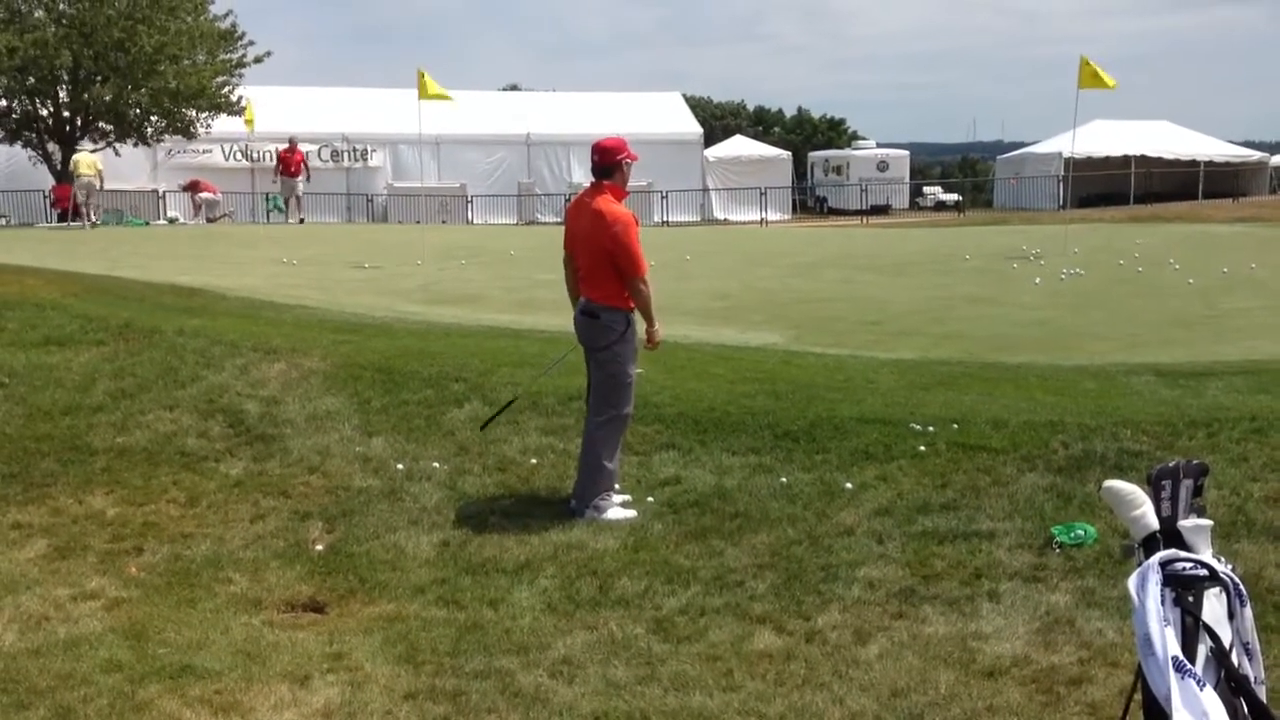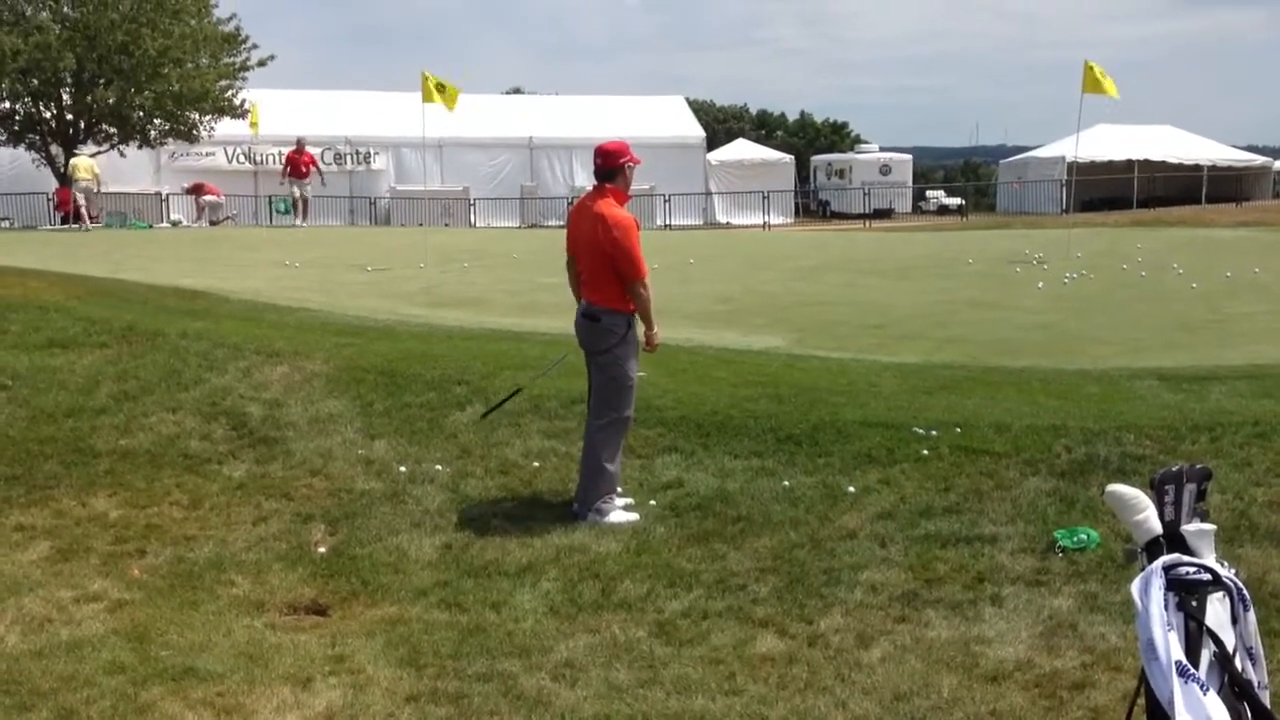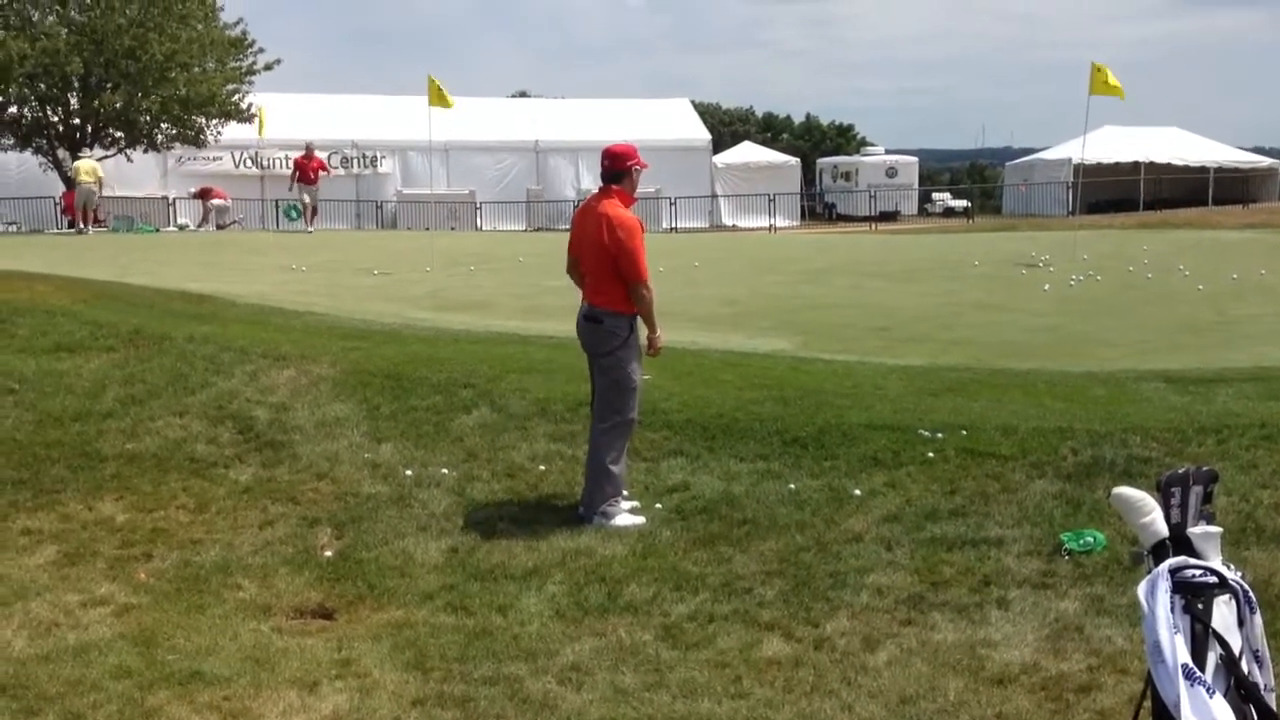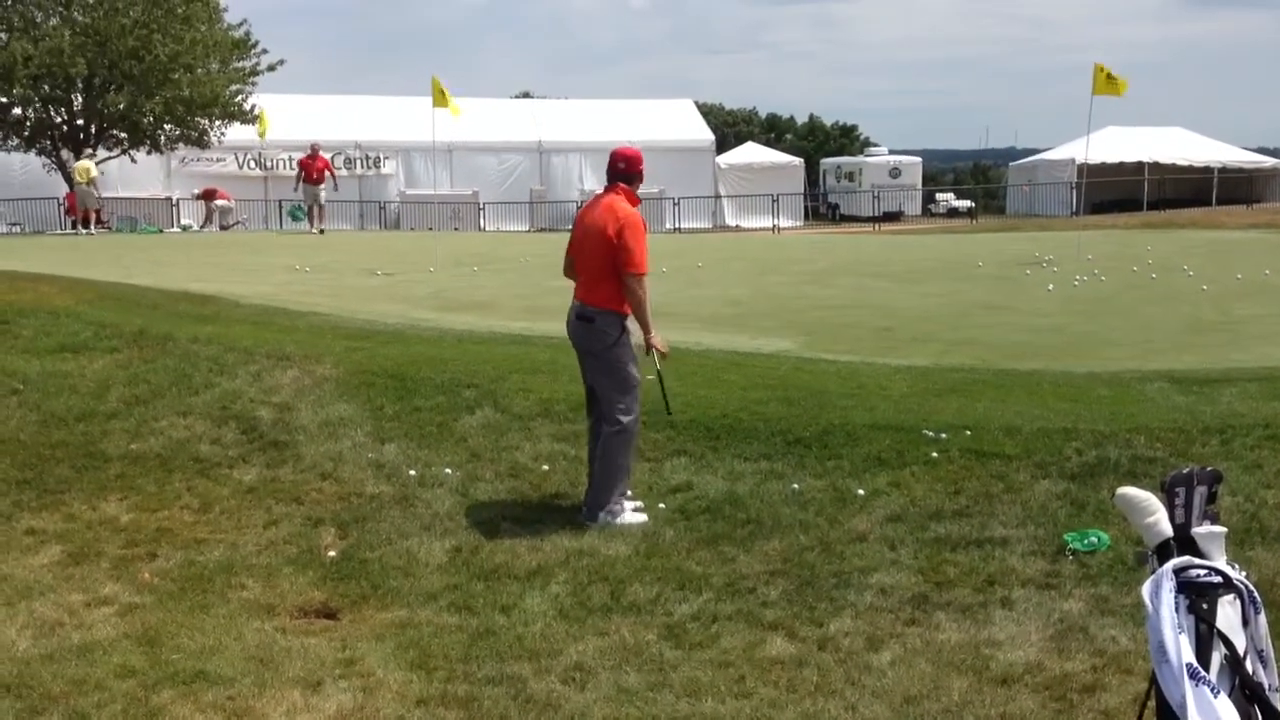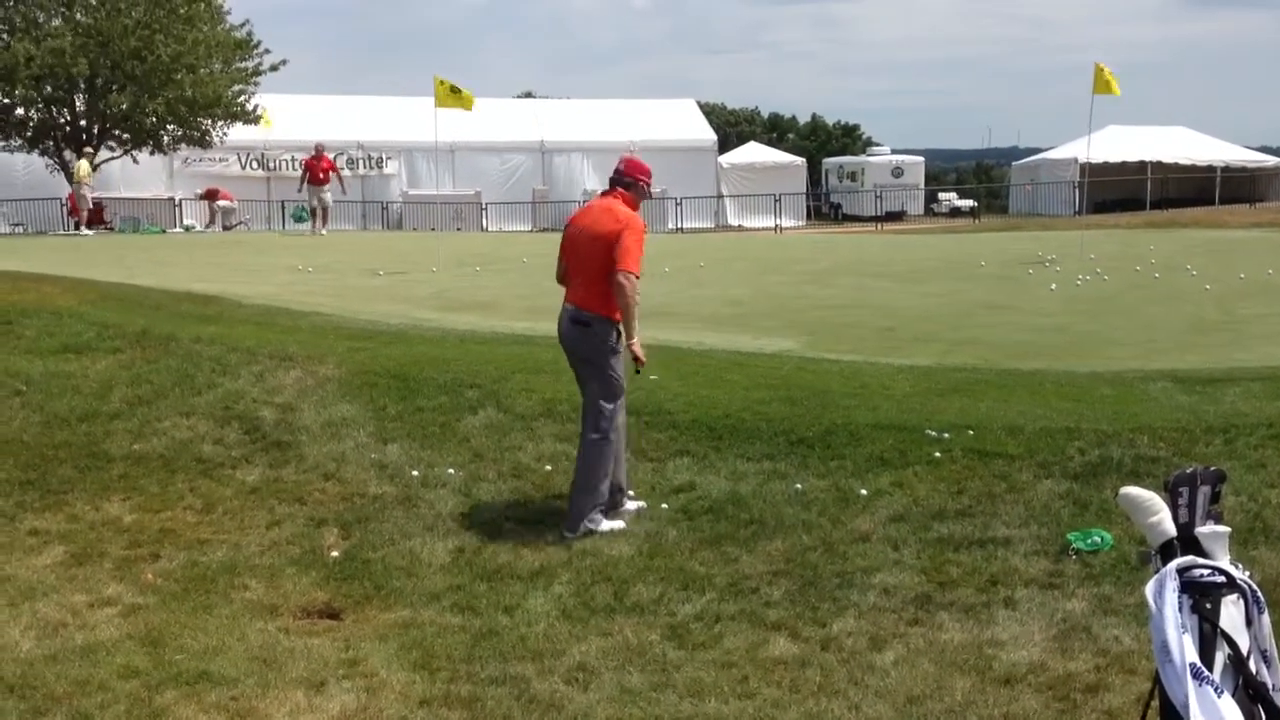
dt=0.3s
person 1, frame 1
left shoulder: (578, 206)
right shoulder: (617, 216)
left elbow: (569, 264)
right elbow: (638, 281)
right wrist: (652, 325)
left hip: (588, 314)
right hip: (612, 320)
left knee: (602, 407)
right knee: (612, 411)
left ankle: (598, 486)
right ankle: (592, 500)
person 1, frame 2
left shoulder: (580, 209)
right shoulder: (619, 220)
left elbow: (573, 267)
right elbow: (638, 285)
right wrist: (650, 328)
left hip: (589, 316)
right hip: (613, 323)
left knee: (603, 410)
right knee: (612, 414)
left ankle: (600, 490)
right ankle: (594, 504)
person 1, frame 3
left shoulder: (586, 210)
right shoulder: (623, 220)
left elbow: (573, 268)
right elbow: (640, 287)
right wrist: (654, 331)
left hip: (590, 316)
right hip: (614, 324)
left knee: (607, 413)
right knee: (617, 417)
left ankle: (604, 494)
right ankle: (600, 507)
person 1, frame 4
left shoulder: (588, 210)
right shoulder: (627, 216)
left elbow: (570, 269)
right elbow: (634, 283)
right wrist: (650, 333)
left hip: (581, 316)
right hip: (605, 323)
left knee: (602, 413)
right knee: (622, 414)
left ankle: (606, 494)
right ankle: (604, 506)
person 1, frame 5
left shoulder: (582, 213)
right shoulder: (629, 221)
left elbow: (562, 275)
right elbow: (624, 282)
right wrist: (633, 339)
left hip: (571, 318)
right hip: (596, 326)
left knee: (608, 411)
right knee: (603, 420)
left ankle: (611, 497)
right ankle: (582, 516)
